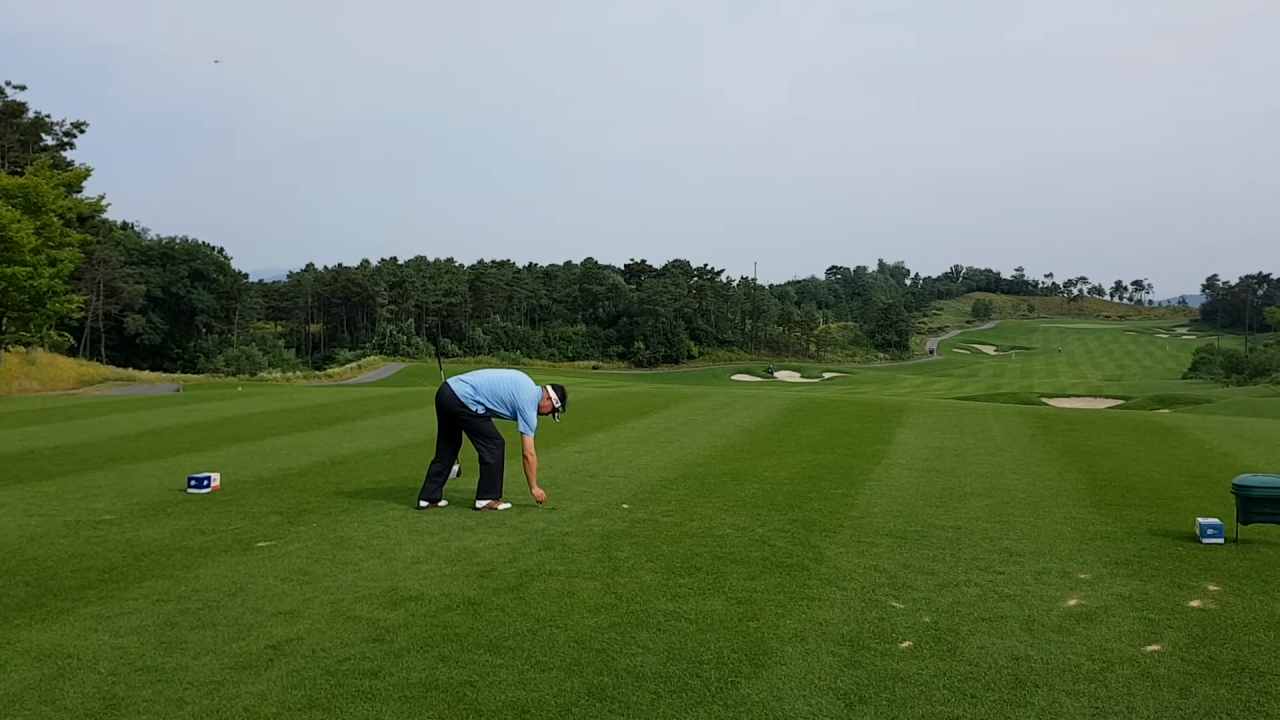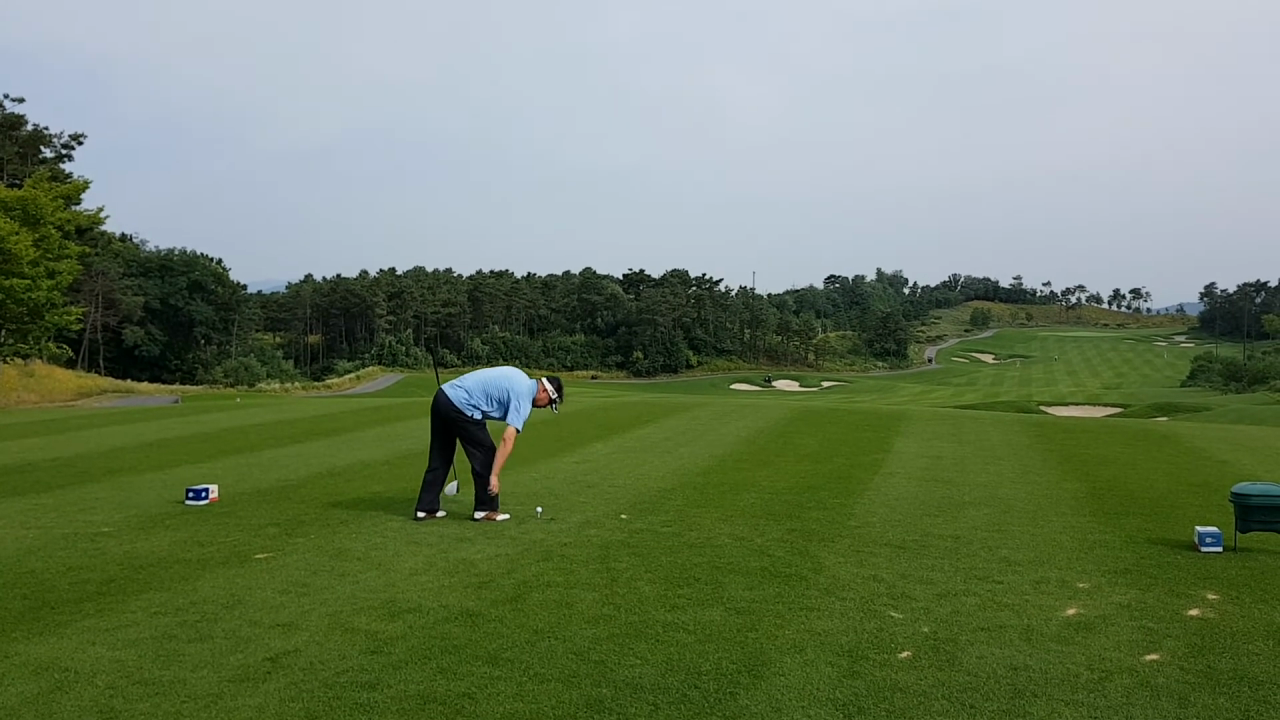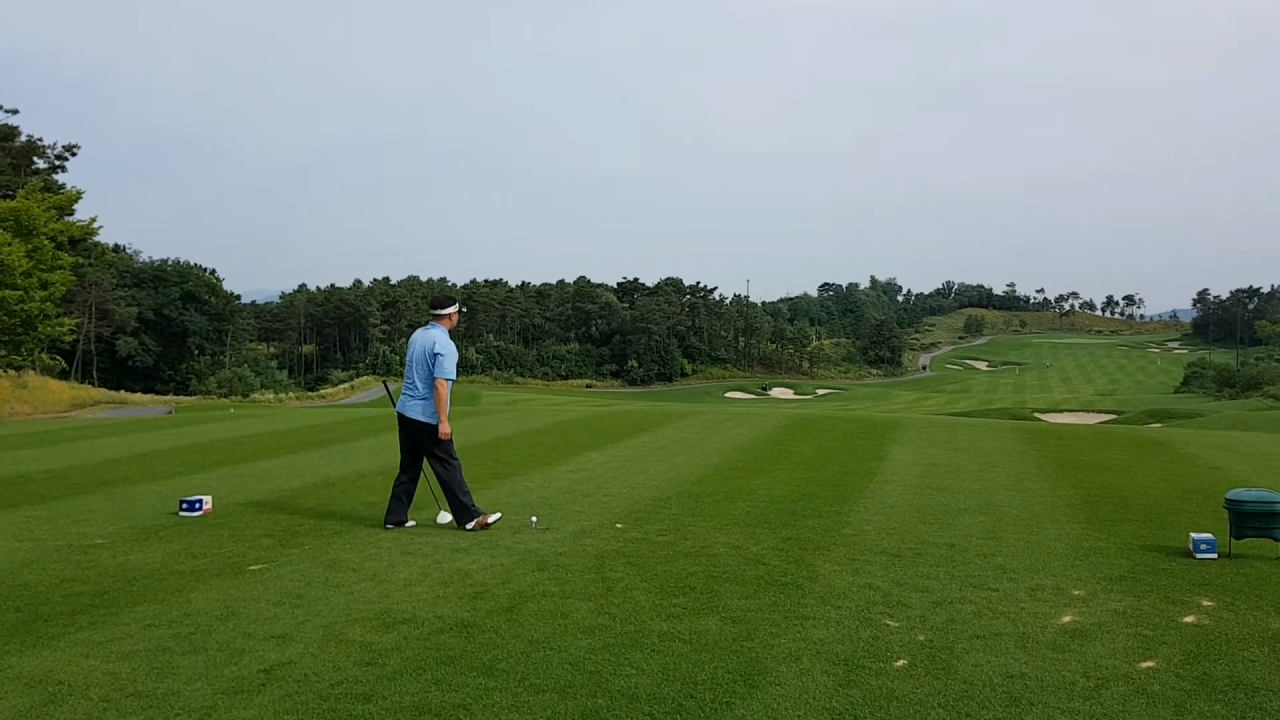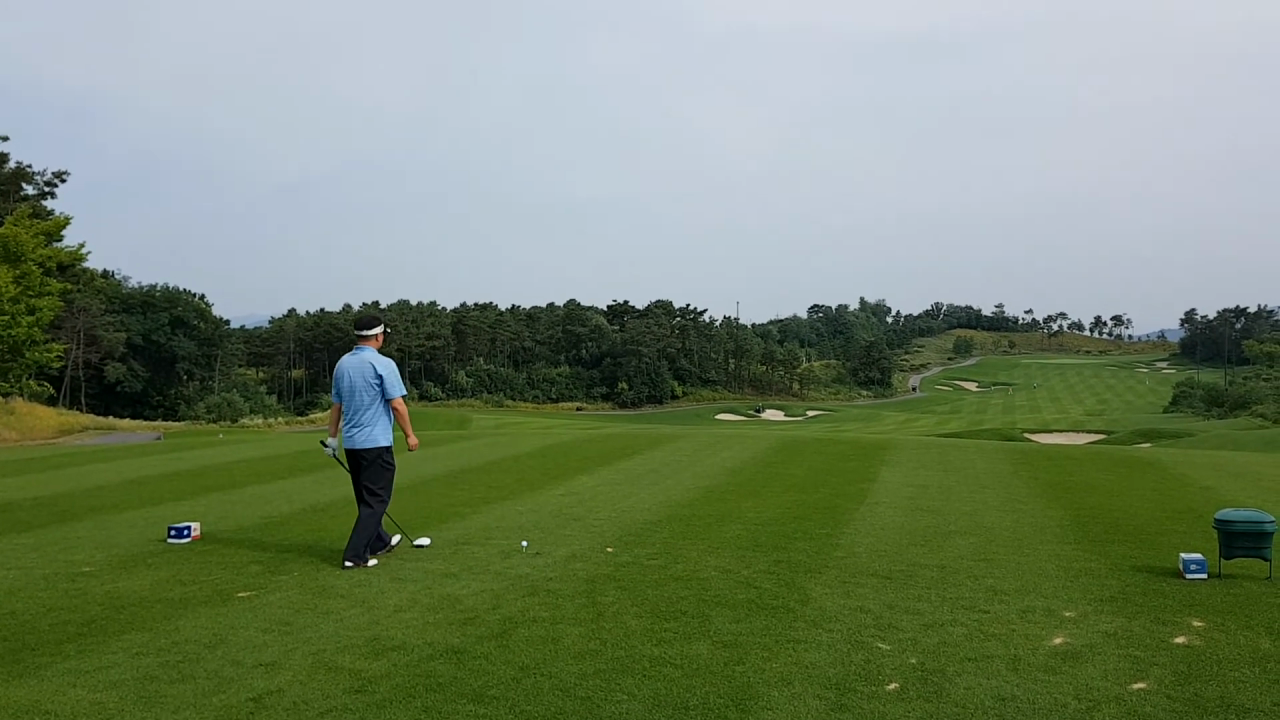
dt=0.7s
person 1, frame 1
left shoulder: (526, 385)
right shoulder: (528, 401)
right elbow: (528, 453)
right wrist: (534, 487)
left hip: (447, 391)
right hip: (463, 399)
left knee: (447, 448)
right knee: (494, 445)
left ankle: (429, 497)
right ankle: (487, 498)
person 1, frame 2
left shoulder: (518, 376)
right shoulder: (524, 398)
right elbow: (508, 440)
right wrist: (494, 475)
left hip: (443, 396)
right hip: (461, 406)
left knee: (439, 458)
right knee: (487, 455)
left ankle: (426, 508)
right ankle: (485, 510)
person 1, frame 3
left shoulder: (418, 335)
right shoulder: (444, 344)
right elbow: (440, 385)
right wrist: (444, 421)
left hip: (405, 411)
right hip: (426, 417)
left knee: (409, 468)
right knee: (448, 467)
left ankle: (395, 517)
right ankle: (471, 517)
person 1, frame 4
left shoulder: (342, 364)
right shoulder: (384, 364)
left elbow: (336, 406)
right elbow: (397, 405)
left wrist: (333, 437)
right wrist: (409, 434)
left hip: (350, 442)
right hip: (375, 442)
left knee: (365, 497)
right knee: (376, 499)
left ankle: (377, 542)
right ankle: (355, 554)
